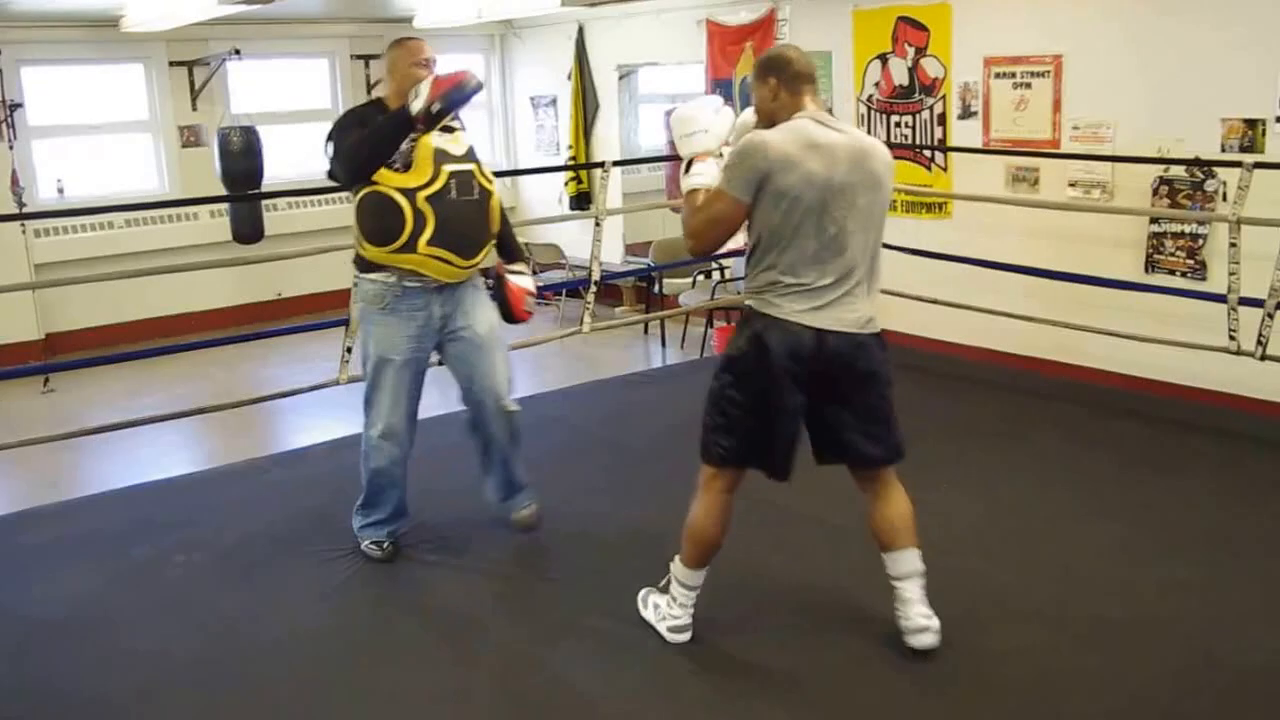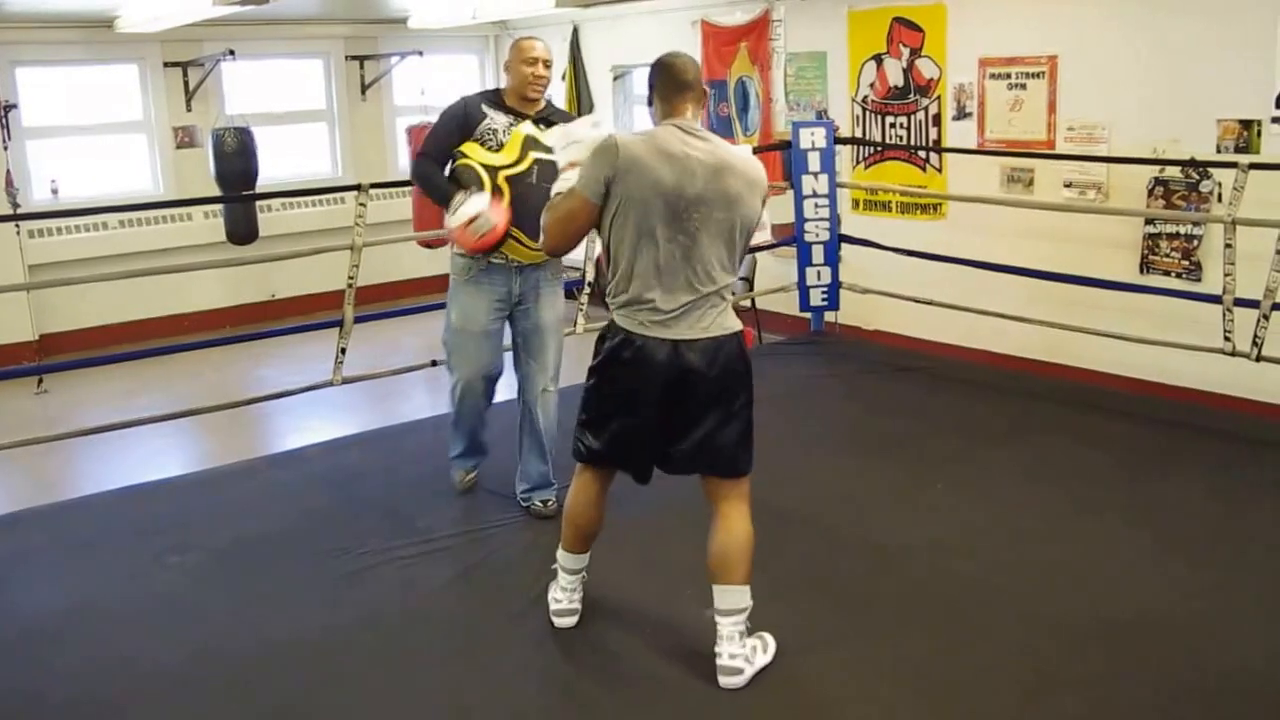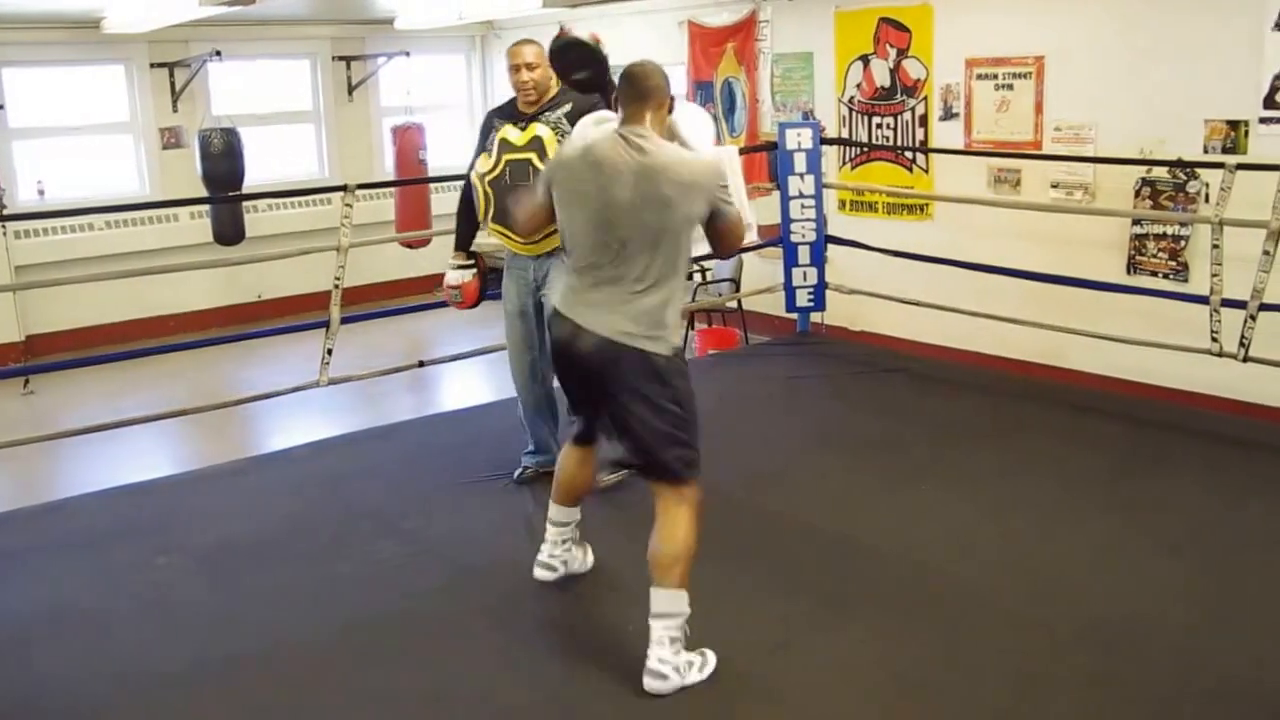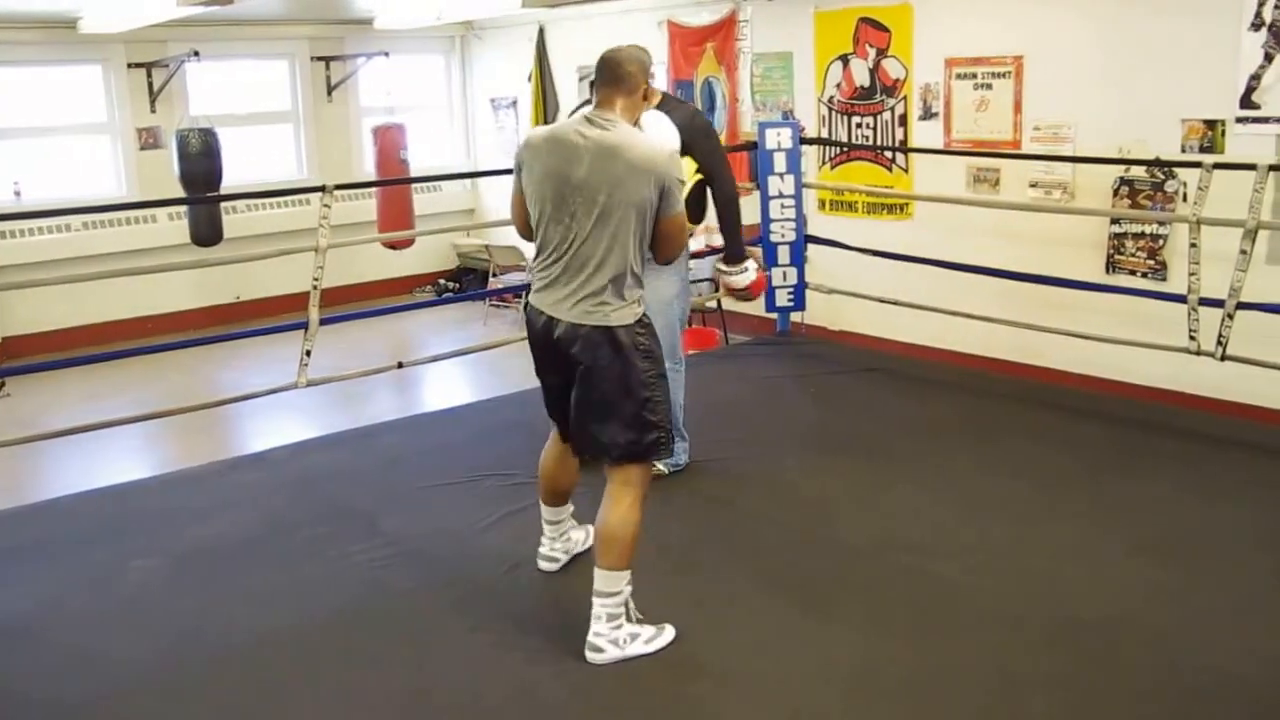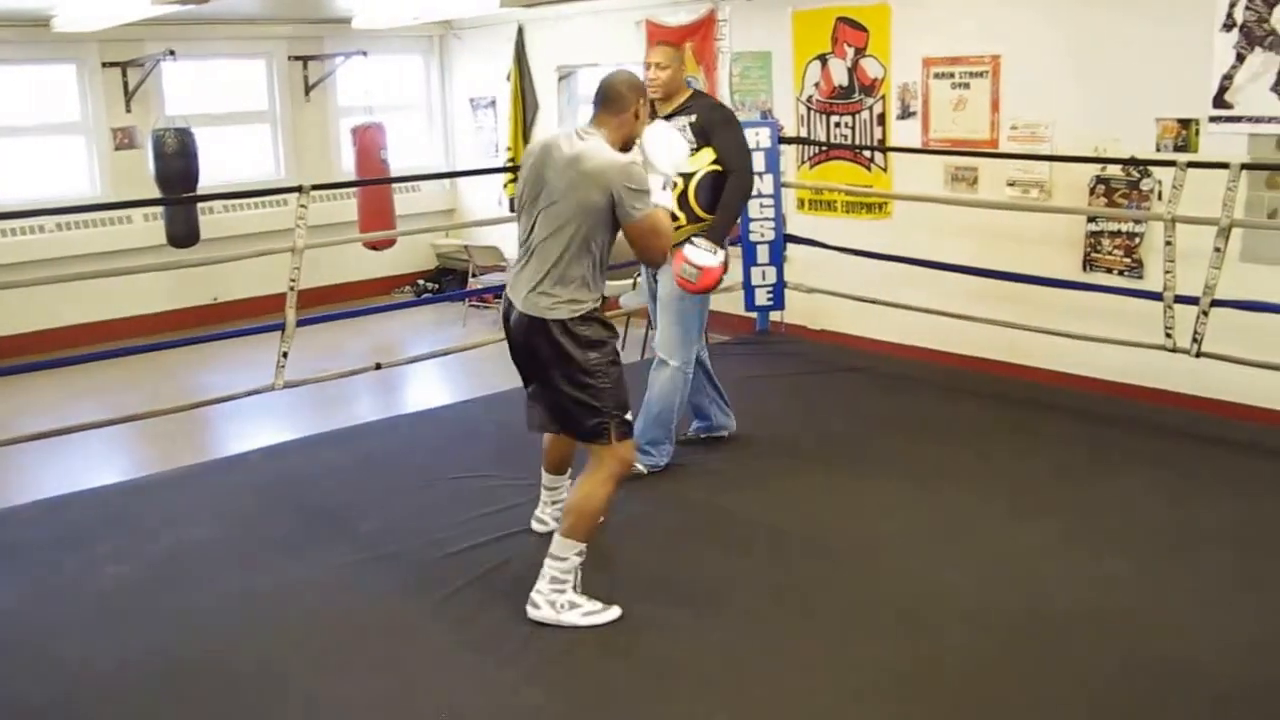
dt=0.7s
person 1, frame 1
left shoulder: (760, 150)
right shoulder: (875, 152)
left elbow: (700, 236)
left wrist: (698, 162)
left hip: (775, 335)
right hip: (855, 340)
left knee: (717, 478)
right knee: (880, 474)
left ankle: (675, 607)
right ankle: (915, 611)
person 1, frame 2
left shoulder: (617, 151)
right shoulder: (749, 171)
left elbow: (554, 240)
left wrist: (568, 178)
left hip: (634, 344)
right hip: (715, 349)
left knee: (593, 470)
right knee: (730, 495)
left ankle: (566, 594)
right ankle: (733, 647)
person 1, frame 3
left shoulder: (570, 160)
right shoulder: (699, 171)
left elbow: (527, 218)
right elbow: (730, 244)
left hip: (572, 332)
right hip: (641, 350)
left knee: (586, 433)
right knee: (677, 494)
left ankle: (555, 550)
right ankle: (666, 653)
person 1, frame 4
left shoulder: (536, 144)
right shoulder: (657, 159)
right elbow: (669, 252)
left hip: (545, 315)
right hip: (610, 329)
left knee: (567, 434)
right knee: (629, 476)
left ankle: (557, 540)
right ankle: (609, 628)
person 1, frame 5
left shoulder: (544, 146)
right shoulder: (622, 170)
right elbow: (654, 252)
right wrist: (659, 186)
left hip: (520, 307)
right hip: (567, 321)
left knee: (567, 419)
right knee: (611, 455)
left ankle: (552, 509)
right ankle: (555, 591)
person 2, frame 1
left shoulder: (450, 126)
right shoulder: (365, 127)
left elbow: (484, 197)
right elbow: (347, 162)
left wrist: (513, 258)
right wrist: (411, 108)
left hip: (464, 290)
right hip: (395, 297)
left knee: (494, 398)
right knee: (389, 422)
left ankle: (514, 493)
right ankle: (378, 521)
person 2, frame 2
left shoulder: (566, 127)
right shoulder: (471, 111)
right elbow: (422, 165)
right wrist: (456, 199)
left hip: (543, 273)
right hip: (480, 269)
left knee: (540, 384)
right knee: (473, 372)
left ankle: (536, 484)
right ankle: (466, 454)
person 2, frame 3
left shoulder: (577, 109)
right shoulder: (495, 121)
right elbow: (475, 185)
right wrist: (462, 254)
right hip: (518, 261)
right knee: (525, 362)
right ankle: (543, 450)
person 2, frame 4
left shoulder: (686, 120)
left elbow: (722, 185)
left wrist: (734, 255)
left hip: (660, 258)
left knee: (660, 356)
left ankle: (669, 449)
person 2, frame 5
left shoulder: (709, 114)
left elbow: (741, 175)
left wrist: (713, 232)
left knee: (671, 352)
right knee: (683, 343)
left ankle: (650, 450)
right ankle: (714, 419)
